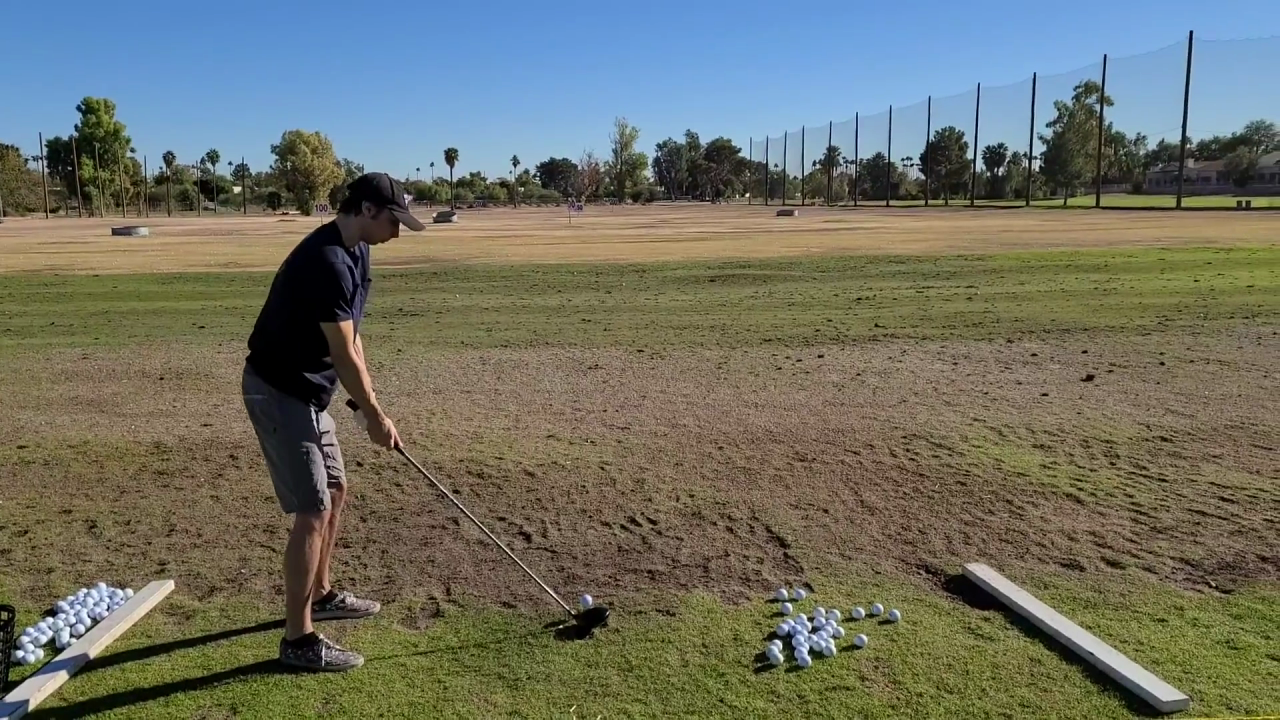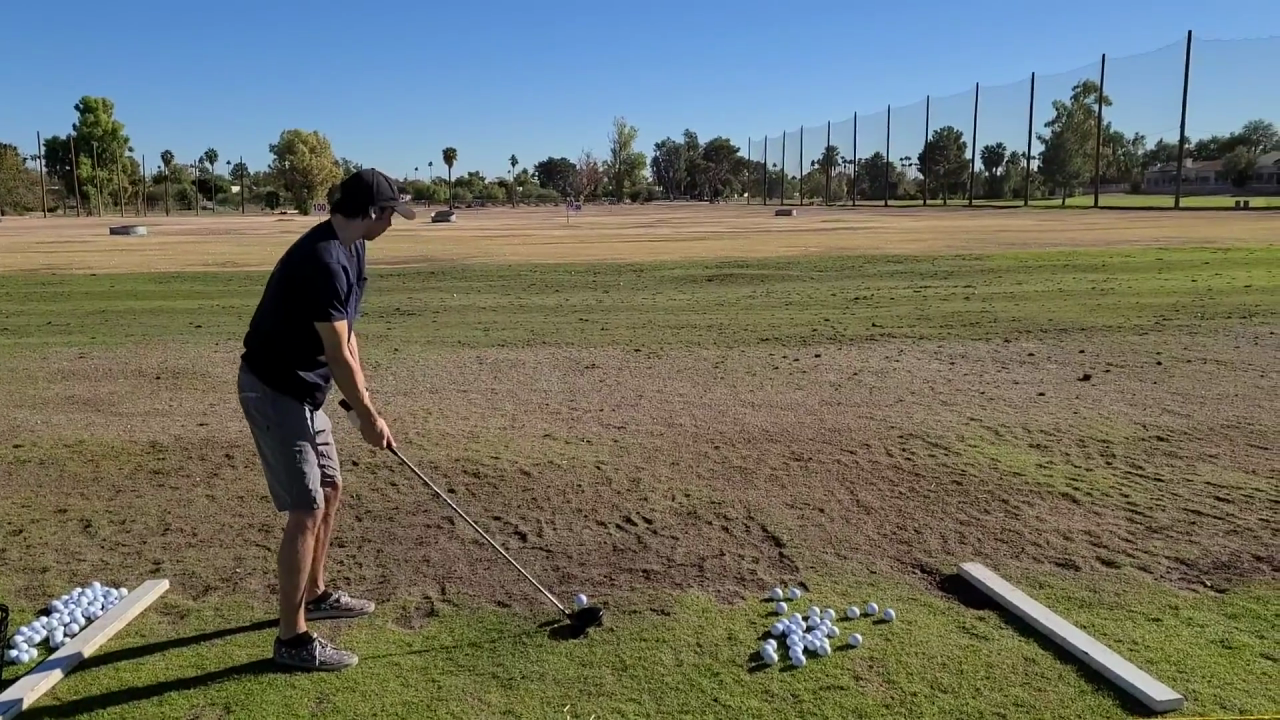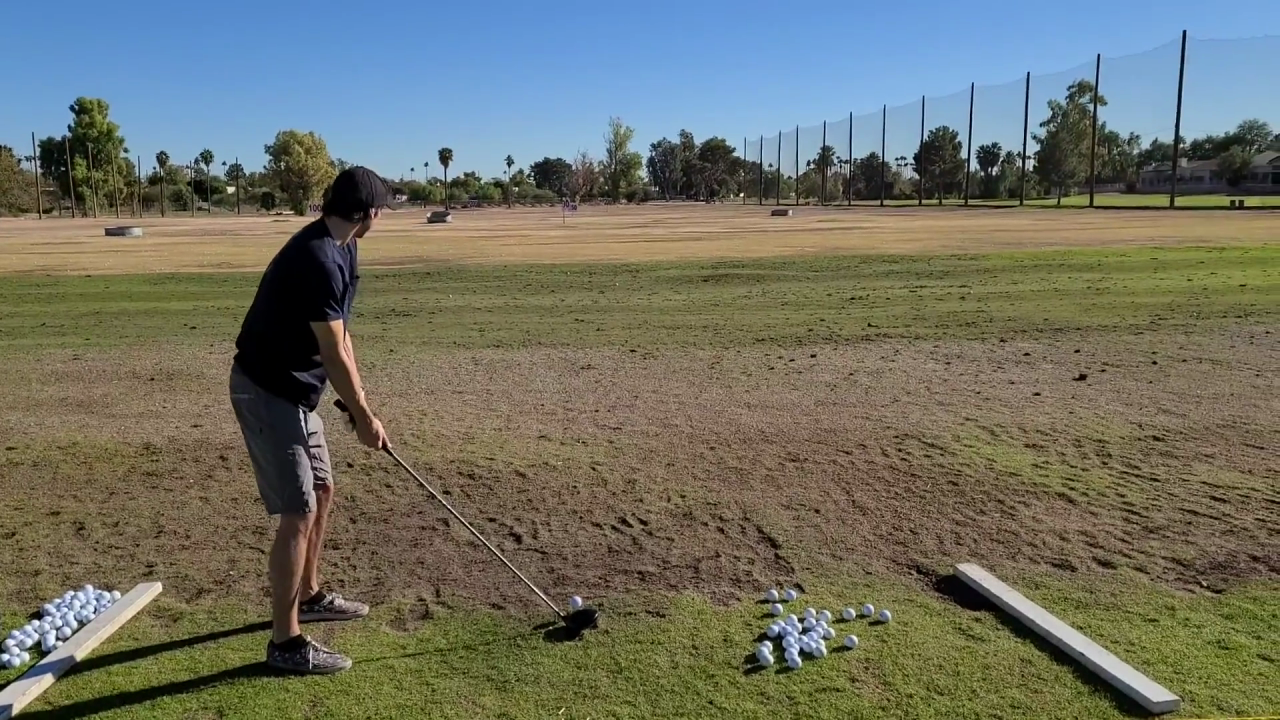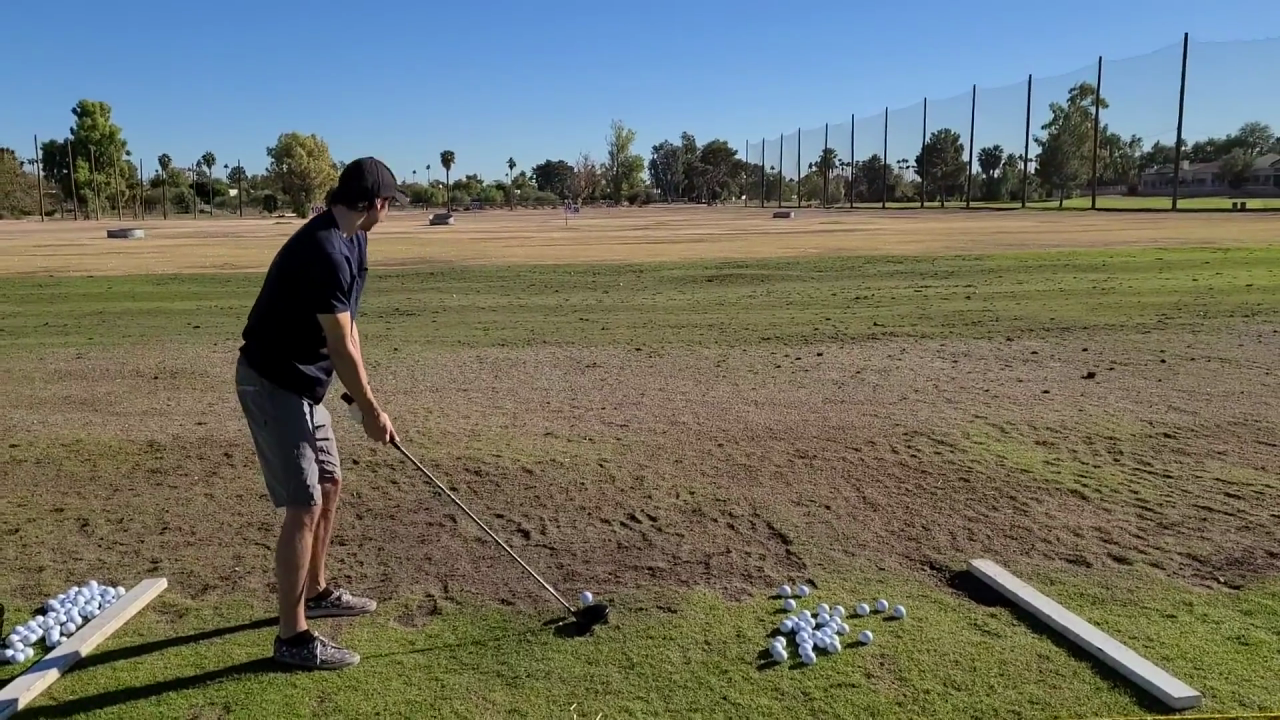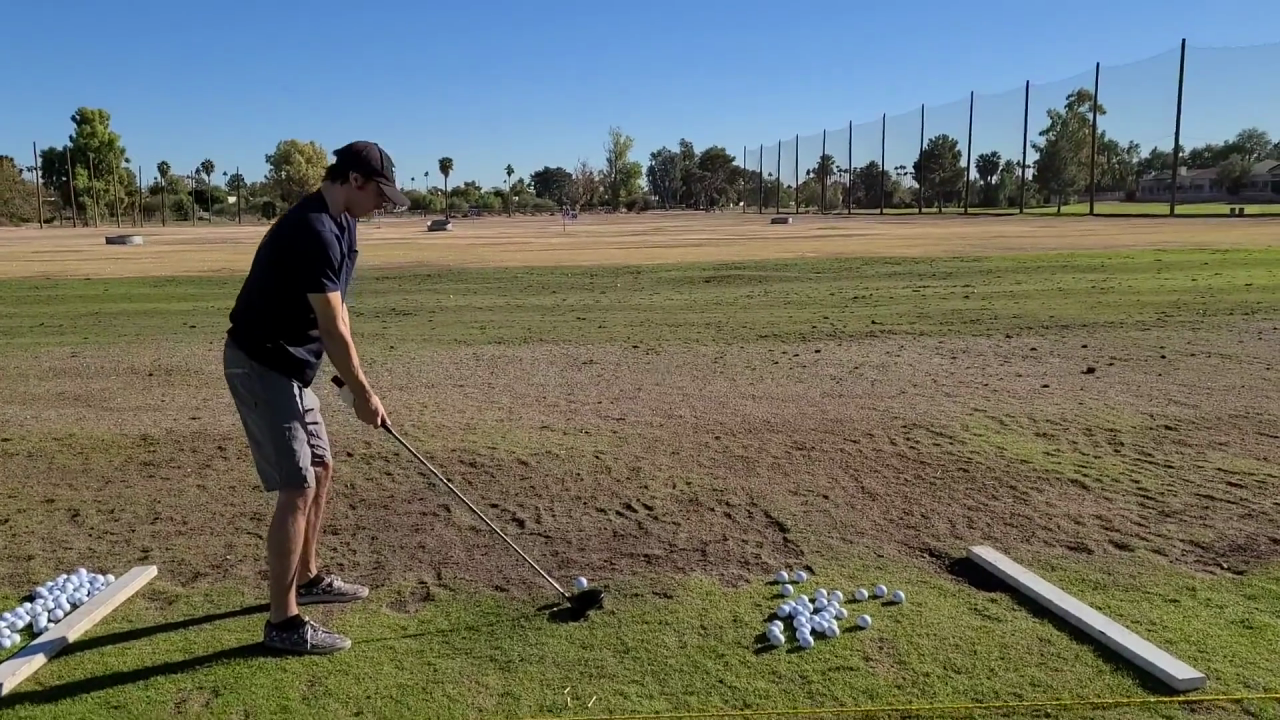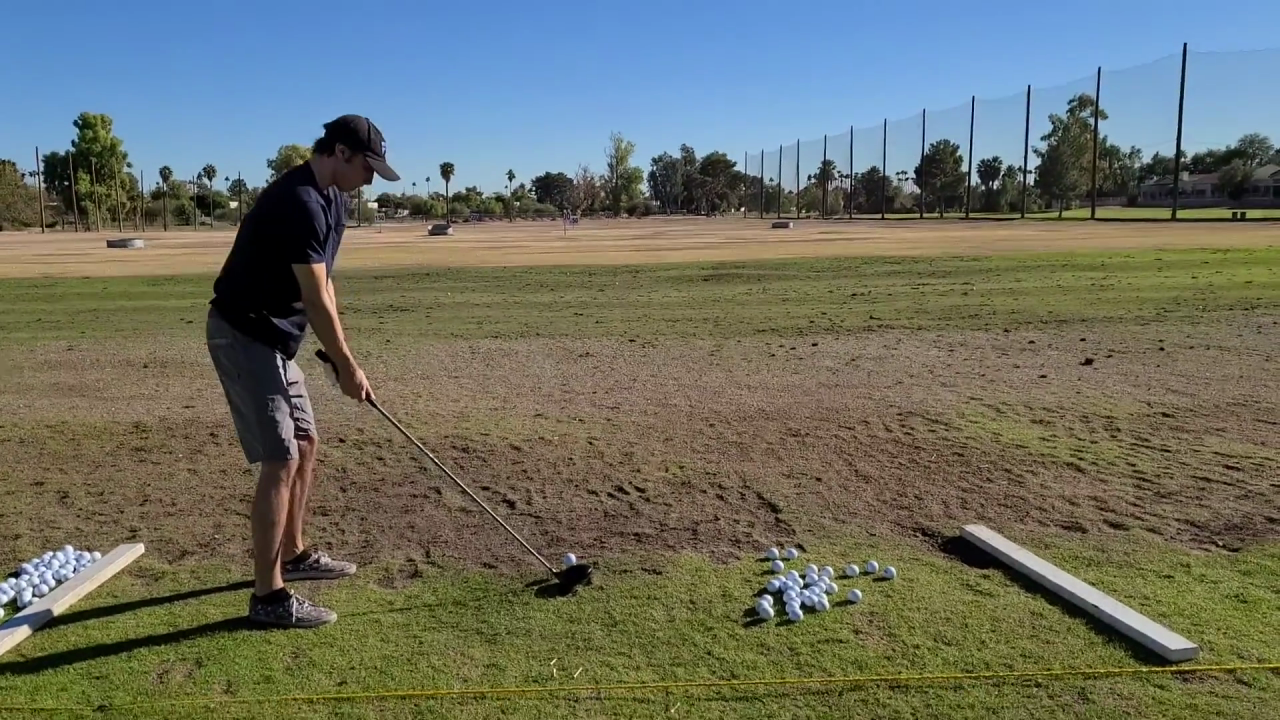
dt=0.3s
person 1, frame 1
left shoulder: (354, 251)
right shoulder: (327, 262)
left elbow: (350, 338)
right elbow: (343, 354)
left wrist: (371, 403)
right wrist: (375, 416)
left hip: (307, 389)
right hip: (280, 391)
left knee: (334, 491)
right knee: (313, 511)
left ankle: (321, 593)
right ankle: (298, 639)
person 1, frame 2
left shoulder: (350, 249)
right shoulder: (323, 262)
left elbow: (346, 336)
right elbow: (338, 355)
left wrist: (365, 400)
right wrist: (369, 417)
left hip: (302, 387)
right hip: (275, 390)
left knee: (329, 490)
right knee: (306, 509)
left ankle: (315, 593)
right ankle: (292, 638)
person 1, frame 3
left shoulder: (340, 249)
right shoulder: (317, 260)
left elbow: (340, 336)
right elbow: (333, 355)
left wrist: (359, 403)
right wrist: (364, 417)
left hip: (294, 388)
right hip: (268, 391)
left knee: (321, 492)
right knee: (299, 512)
left ankle: (309, 594)
right ankle: (285, 641)
person 1, frame 4
left shoulder: (350, 241)
right shoulder: (325, 252)
left elbow: (346, 331)
right elbow: (342, 347)
left wrist: (366, 399)
right wrist: (372, 411)
left hip: (301, 381)
right hip: (275, 384)
left knee: (329, 486)
right knee: (304, 506)
left ankle: (316, 591)
right ankle: (293, 637)
person 1, frame 5
left shoulder: (339, 223)
right shoulder: (313, 231)
left elbow: (334, 313)
right elbow: (333, 328)
left wrist: (355, 383)
right wrist: (363, 393)
left hip: (290, 364)
right hip: (262, 366)
left knee: (320, 470)
right knee: (297, 488)
left ankle: (307, 577)
right ankle: (283, 622)
person 1, frame 6
left shoulder: (330, 198)
right shoulder: (299, 202)
left elbow: (322, 284)
right elbow: (317, 300)
left wrist: (339, 355)
right wrist: (349, 367)
left hip: (273, 335)
right hip: (246, 336)
left knee: (305, 444)
right knee: (281, 459)
left ankle: (293, 554)
right ankle: (268, 595)
